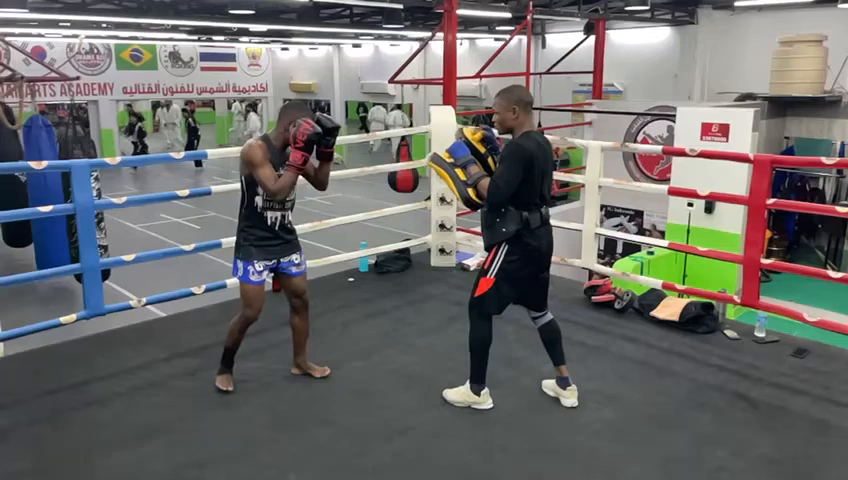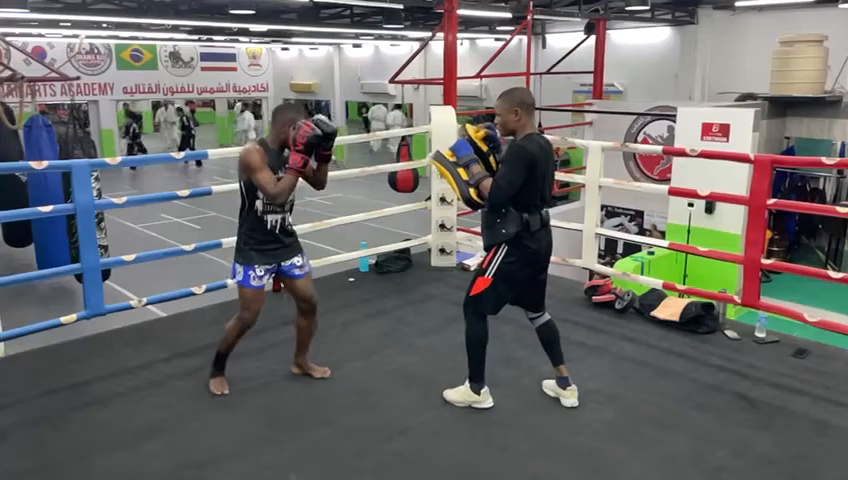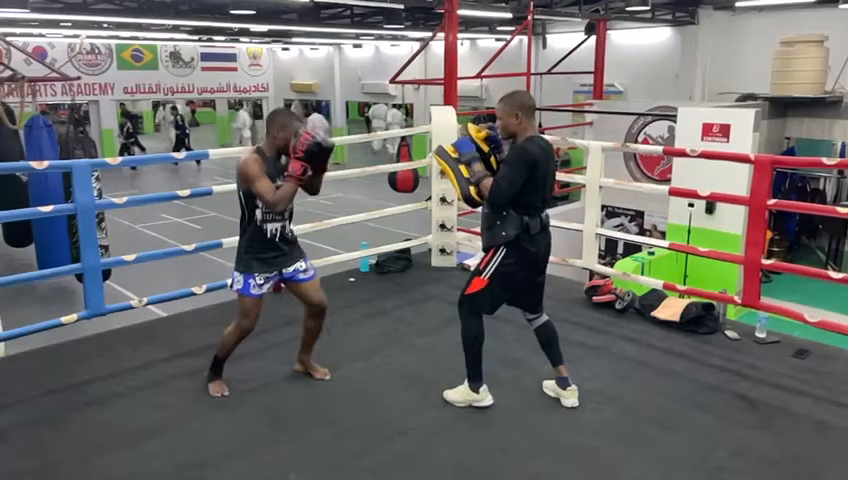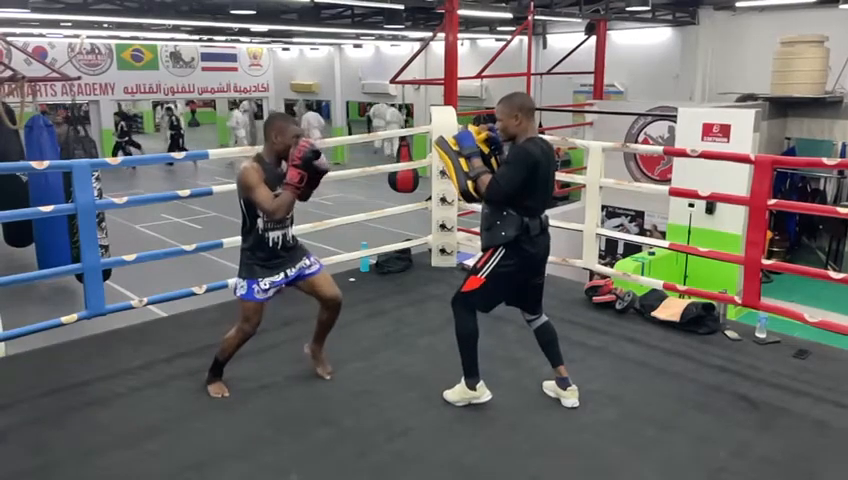
dt=0.5s
person 1, frame 1
left shoulder: (519, 148)
right shoulder: (541, 143)
left elbow: (495, 195)
left wrist: (468, 162)
right wrist: (495, 151)
left hip: (516, 242)
right hip: (538, 237)
left knee: (480, 309)
right knee: (538, 309)
left ankle: (477, 391)
right ankle: (565, 384)
person 1, frame 2
left shoulder: (521, 150)
right shoulder: (542, 145)
left elbow: (496, 196)
left wrist: (471, 162)
left hip: (515, 244)
right hip: (536, 238)
left knee: (474, 307)
right knee: (535, 309)
left ankle: (476, 390)
right ankle: (564, 384)
person 1, frame 3
left shoulder: (523, 152)
right shoulder: (543, 148)
left elbow: (496, 196)
left wrist: (473, 160)
left hip: (514, 245)
right hip: (535, 241)
left knee: (469, 306)
right knee: (533, 311)
left ankle: (475, 388)
right ankle: (564, 384)
person 1, frame 4
left shoulder: (523, 153)
right shoulder: (542, 149)
left elbow: (493, 193)
left wrist: (473, 155)
right wrist: (497, 151)
left hip: (513, 246)
right hip: (533, 242)
left knee: (463, 303)
right knee: (532, 312)
left ankle: (473, 386)
right ankle: (564, 384)
person 2, frame 1
left shoulder: (293, 150)
right shoulder: (255, 150)
left elbow: (320, 184)
right elbow: (277, 191)
left wrist: (325, 149)
right wrist: (300, 154)
left hip: (286, 240)
right hip: (254, 244)
left knee: (300, 300)
right knee: (251, 312)
left ankle: (300, 361)
right ankle: (225, 367)
person 2, frame 2
left shoulder: (290, 152)
right shoulder: (253, 154)
left elbow: (319, 183)
right elbow: (277, 195)
left wrist: (324, 152)
right wrist: (300, 157)
left hip: (286, 243)
right hip: (254, 249)
left knee: (308, 302)
right knee: (248, 316)
left ankle: (301, 361)
right ankle: (217, 370)
person 2, frame 3
left shoulder: (287, 159)
right shoulder: (251, 163)
left elbow: (313, 190)
right elbow: (276, 203)
left wrist: (319, 163)
right wrist: (299, 164)
left hip: (288, 249)
right hip: (255, 257)
left knee: (318, 304)
right knee: (246, 323)
left ankle: (304, 359)
right ankle: (214, 373)
person 2, frame 4
left shoulder: (286, 164)
right shoulder: (250, 171)
left elbow: (302, 197)
right elbow: (275, 212)
left wrist: (313, 176)
right wrist: (297, 172)
left hip: (291, 252)
right hip: (259, 262)
left knee: (333, 298)
right knee: (247, 327)
left ankle: (316, 349)
right ankle: (214, 375)
